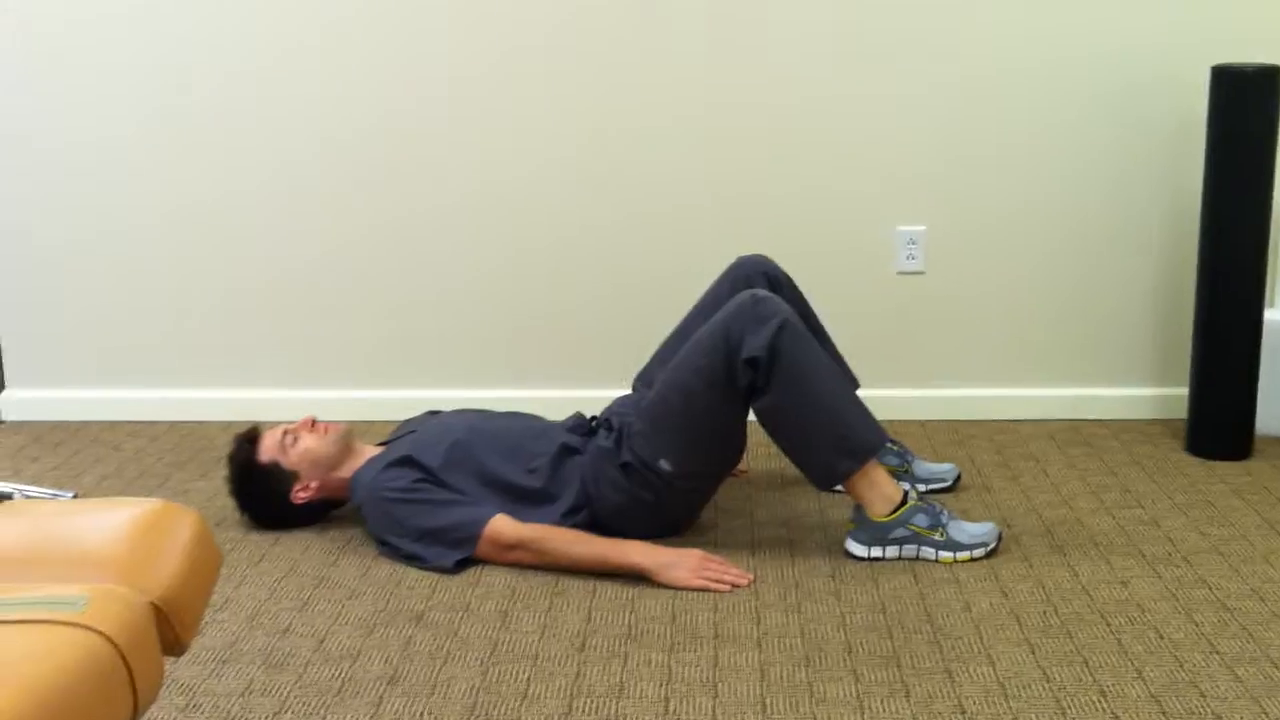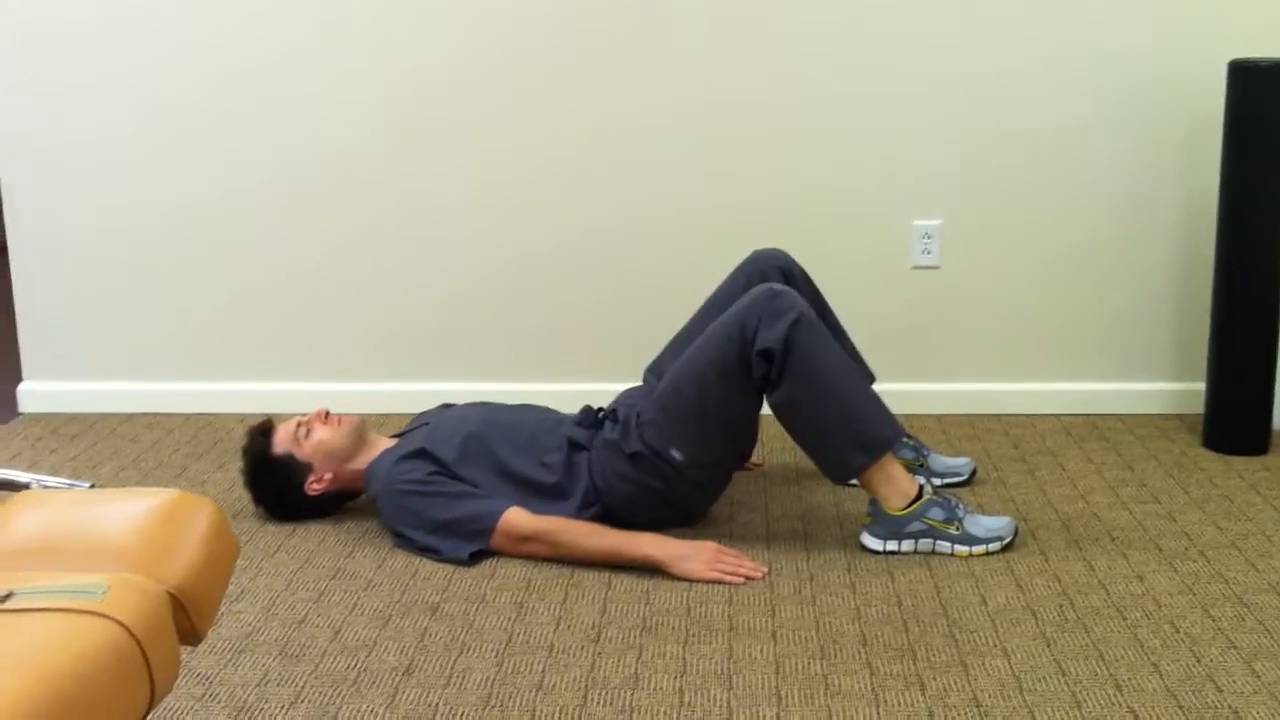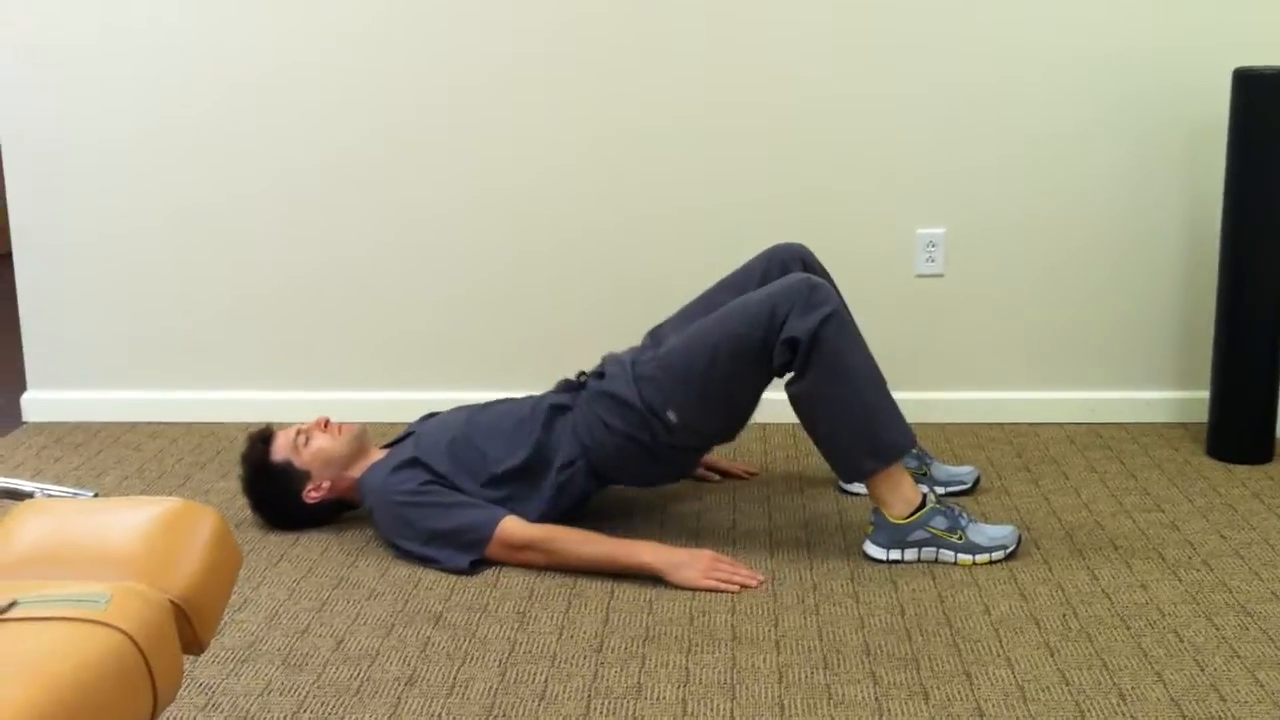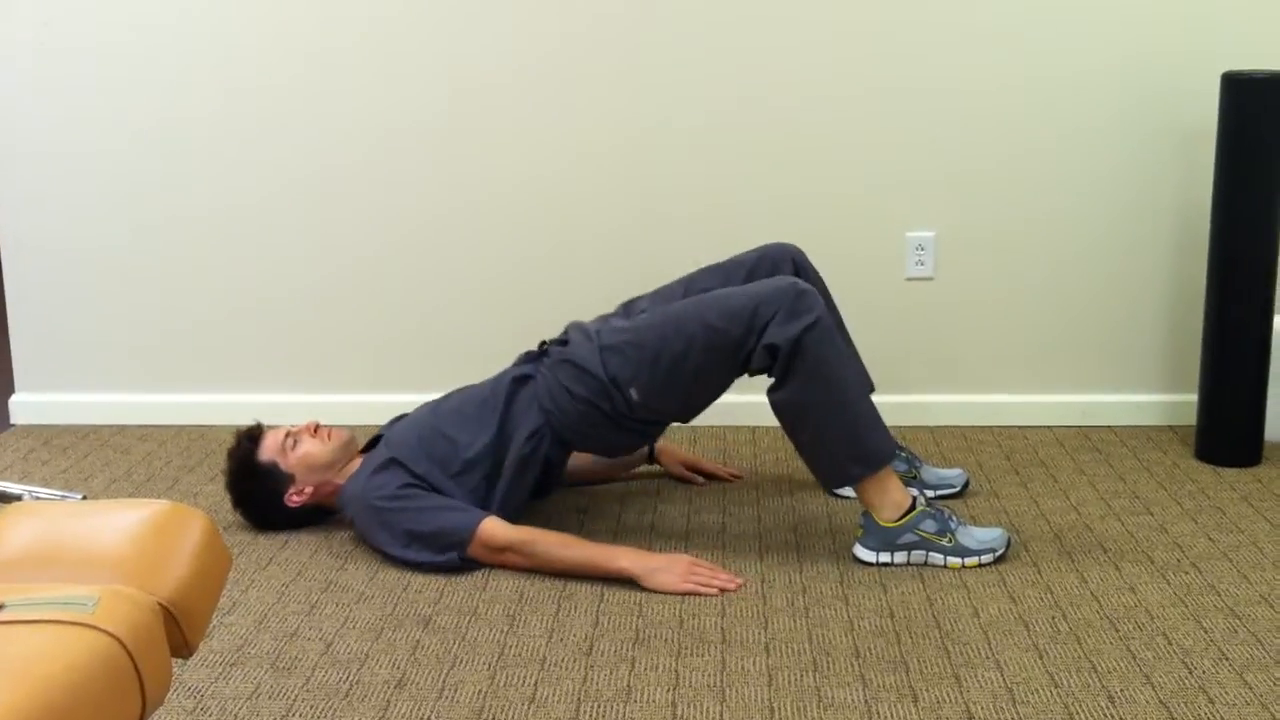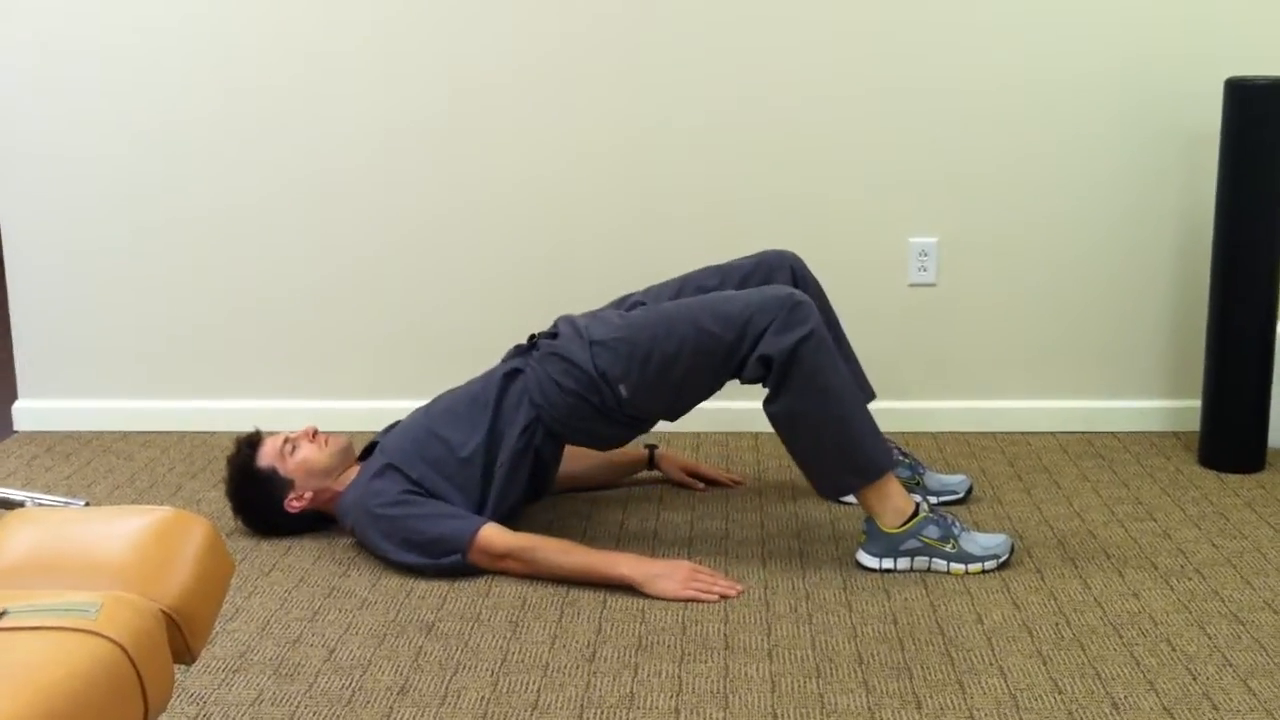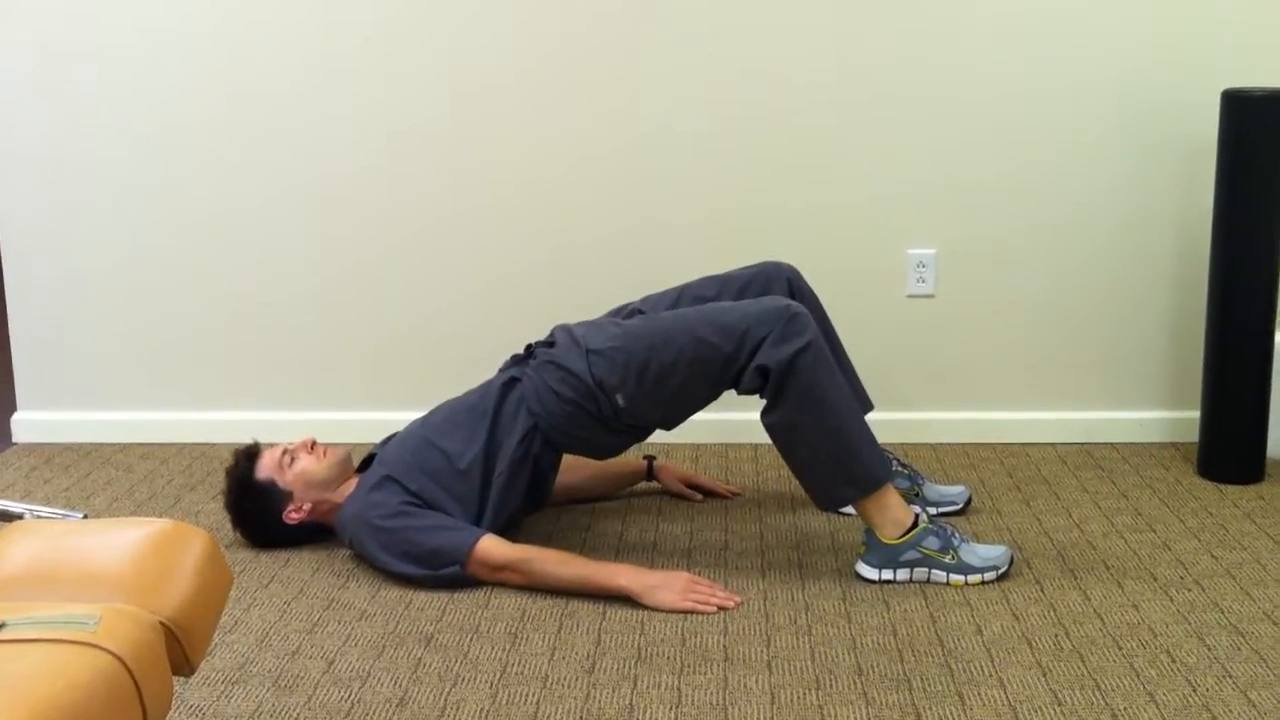
dt=0.4s
person 1, frame 1
left shoulder: (408, 442)
right shoulder: (387, 495)
right elbow: (510, 540)
left wrist: (699, 431)
right wrist: (649, 557)
left hip: (613, 432)
right hip: (628, 483)
left knee: (753, 277)
right knee: (757, 321)
left ankle: (866, 451)
right ankle: (885, 511)
person 1, frame 2
left shoulder: (421, 433)
right shoulder: (400, 487)
right elbow: (525, 532)
left wrist: (707, 426)
right wrist: (664, 550)
left hip: (623, 423)
right hip: (638, 475)
left knee: (770, 271)
right knee: (772, 315)
left ankle: (883, 444)
right ankle: (900, 505)
person 1, frame 3
left shoulder: (412, 447)
right shoulder: (395, 497)
right elbow: (523, 542)
left wrist: (681, 445)
right wrist: (661, 559)
left hip: (610, 393)
right hip: (619, 428)
left knee: (788, 266)
right knee: (802, 306)
left ankle: (882, 453)
right ankle: (903, 514)
person 1, frame 4
left shoulder: (390, 451)
right shoulder: (375, 501)
right elbow: (504, 543)
left wrist: (650, 453)
right wrist: (639, 564)
left hip: (585, 361)
right hip: (581, 392)
left knee: (780, 266)
right knee: (786, 311)
left ankle: (870, 455)
right ankle: (892, 516)
person 1, frame 5
left shoulder: (386, 458)
right shoulder: (374, 507)
right elbow: (501, 549)
left wrist: (649, 460)
right wrist: (639, 570)
left knee: (779, 274)
right knee: (781, 321)
left ankle: (870, 457)
right ankle: (895, 523)
person 1, frame 6
left shoulder: (383, 470)
right shoulder: (375, 521)
right elbow: (501, 561)
left wrist: (649, 469)
right wrist: (636, 582)
left knee: (774, 286)
right knee: (780, 330)
left ankle: (869, 468)
right ankle: (895, 533)
